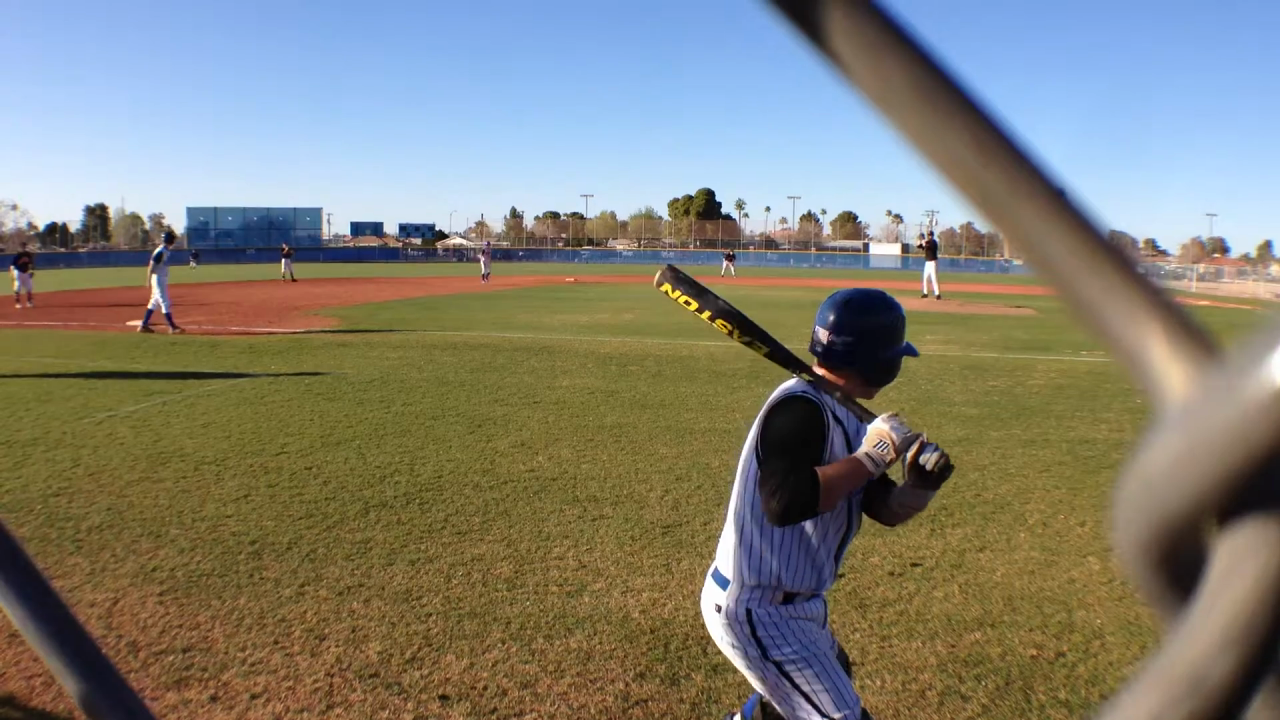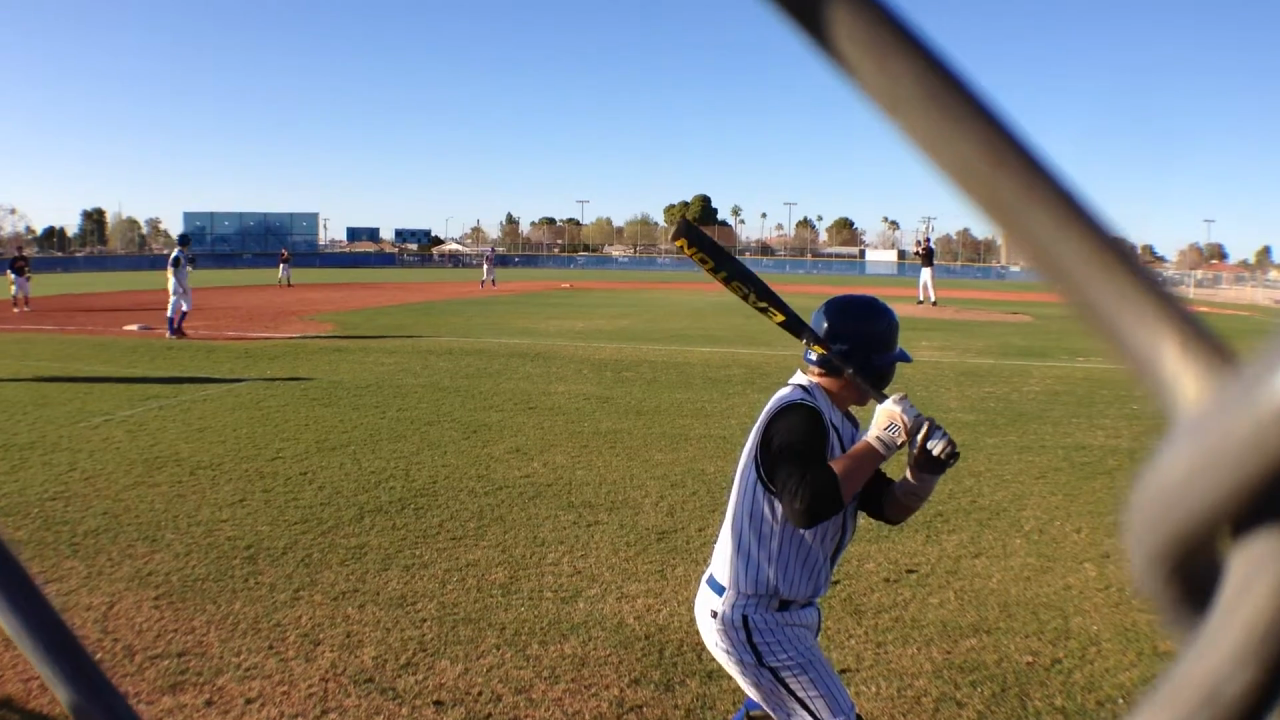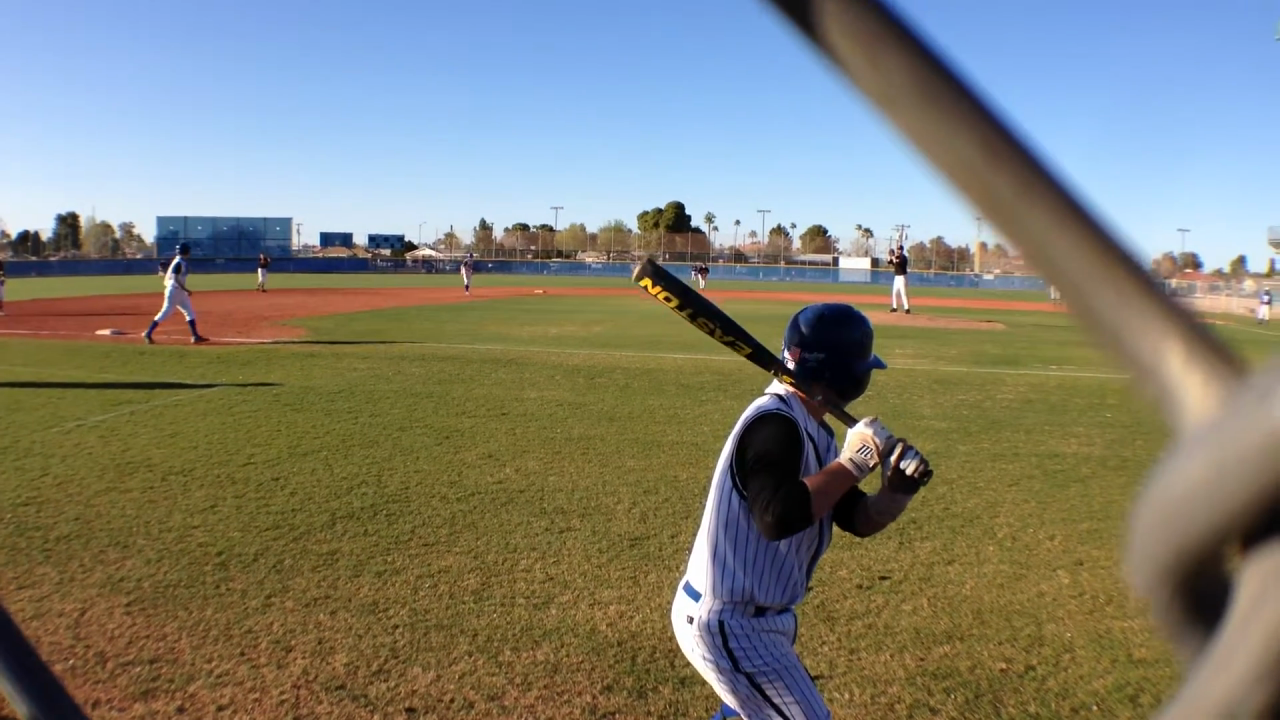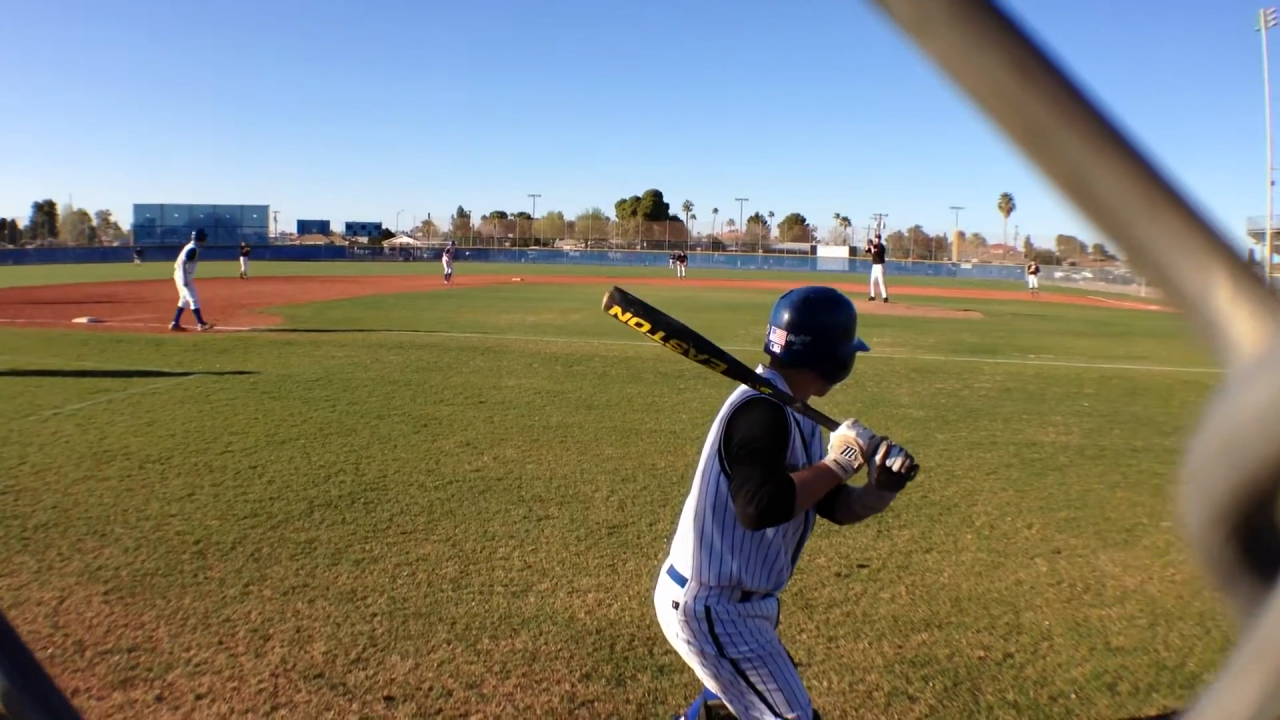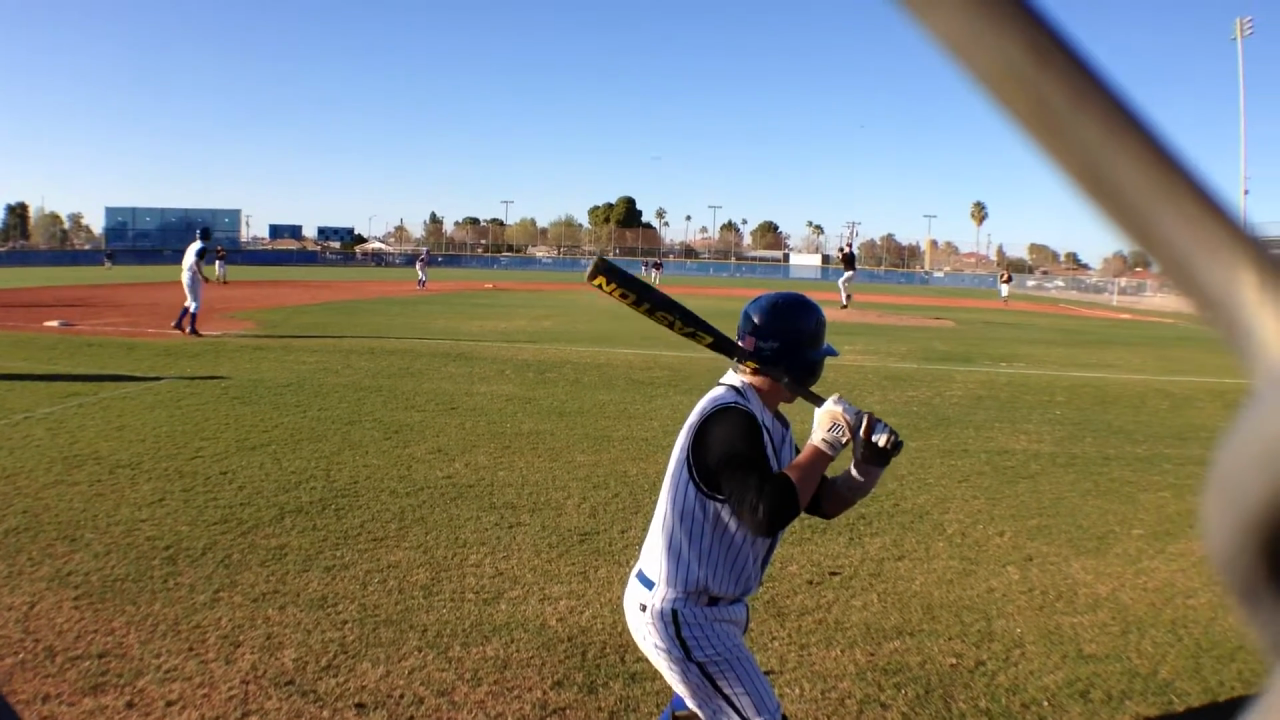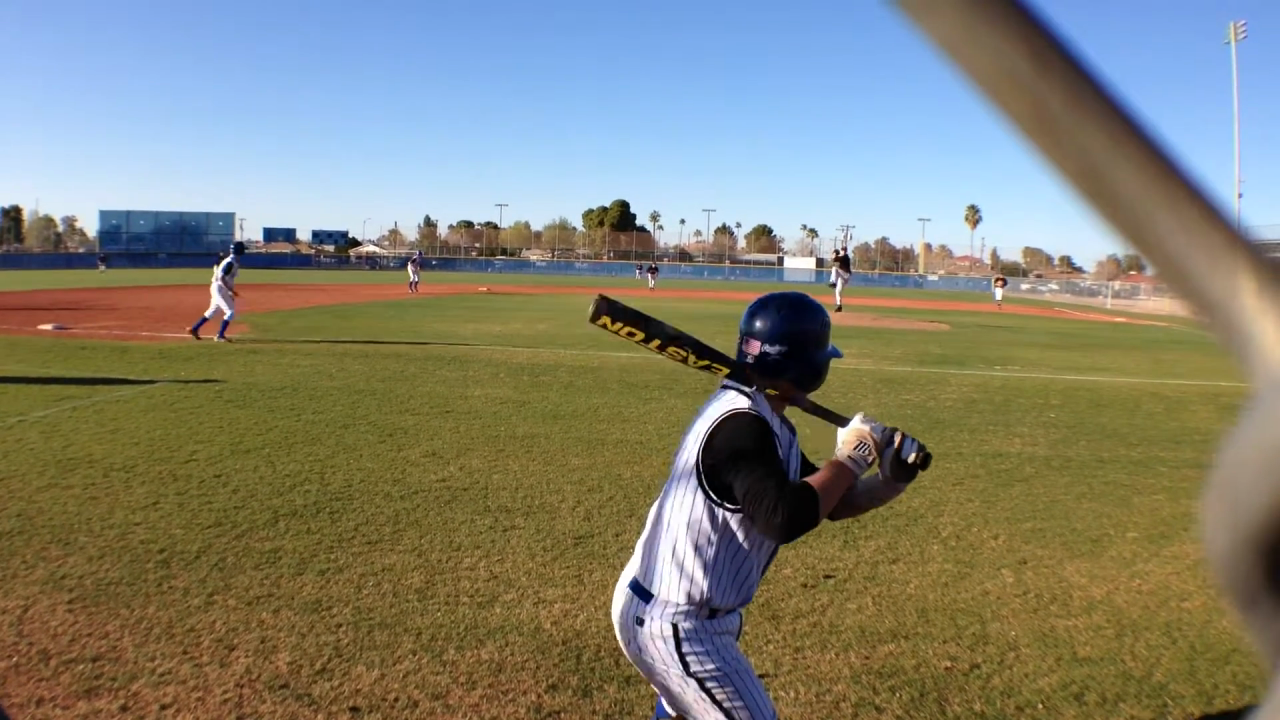
dt=0.4s
person 1, frame 1
left shoulder: (844, 414)
right shoulder: (799, 407)
left elbow: (885, 510)
right elbow: (783, 503)
left wrist: (919, 486)
right wrist: (869, 457)
left hip: (784, 599)
right hip: (758, 609)
left knee: (809, 681)
person 1, frame 2
left shoulder: (836, 420)
right shoulder: (799, 415)
left elbow: (888, 507)
right elbow: (808, 506)
left wrist: (923, 473)
right wrist: (880, 441)
left hip: (769, 607)
right hip: (754, 617)
person 1, frame 3
left shoulder: (812, 431)
right shoulder: (774, 424)
left elbow: (858, 520)
right elbow: (776, 518)
left wrist: (896, 491)
right wrist: (853, 462)
left hip: (743, 614)
right hip: (731, 623)
person 1, frame 4
left shoulder: (792, 412)
right shoulder: (763, 409)
left elbow: (835, 507)
right elbow: (758, 507)
left wrist: (880, 489)
right wrist: (838, 463)
left hip: (721, 598)
right hip: (714, 608)
person 1, frame 5
left shoulder: (765, 420)
right shoulder: (731, 418)
left elbow: (821, 501)
right elbow: (767, 514)
left wrist: (865, 469)
right wrist: (825, 442)
left hip: (689, 603)
right hip: (681, 613)
person 1, frame 6
left shoulder: (759, 418)
right shoulder: (742, 424)
left elbow: (824, 500)
right elbow: (782, 520)
left wrist: (890, 480)
right wrist: (850, 457)
left hip: (676, 606)
right hip: (675, 624)
